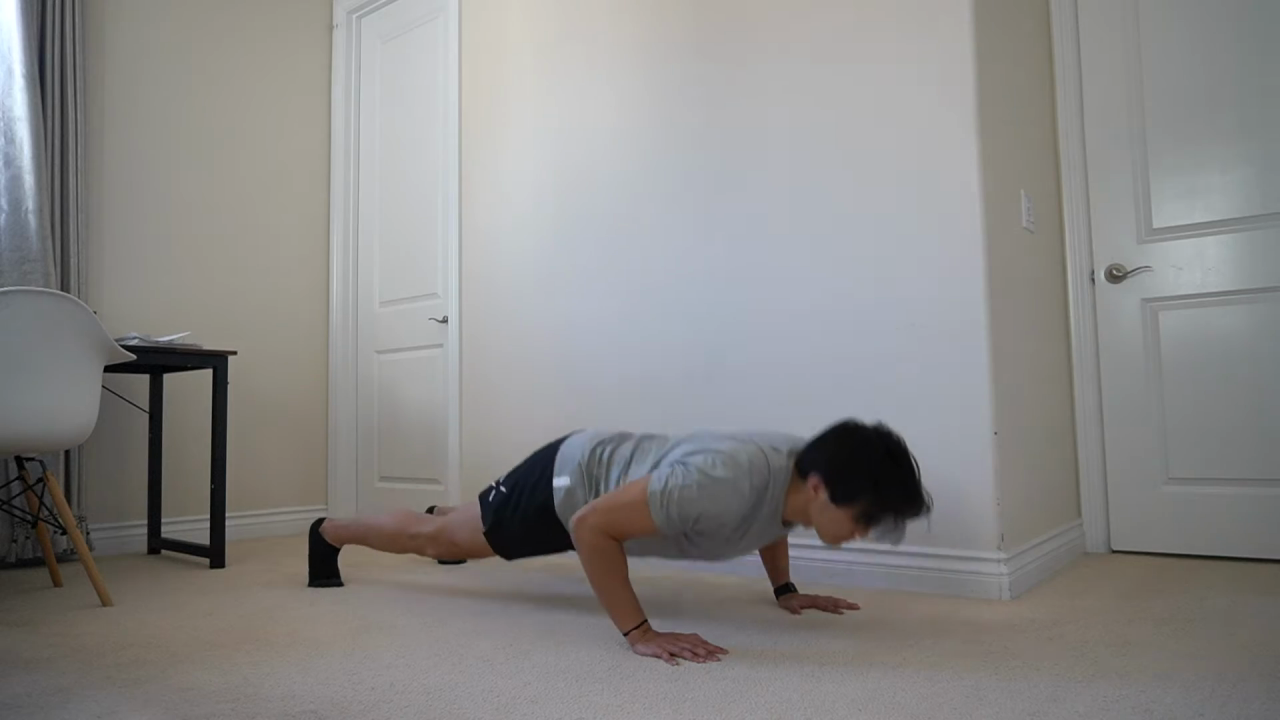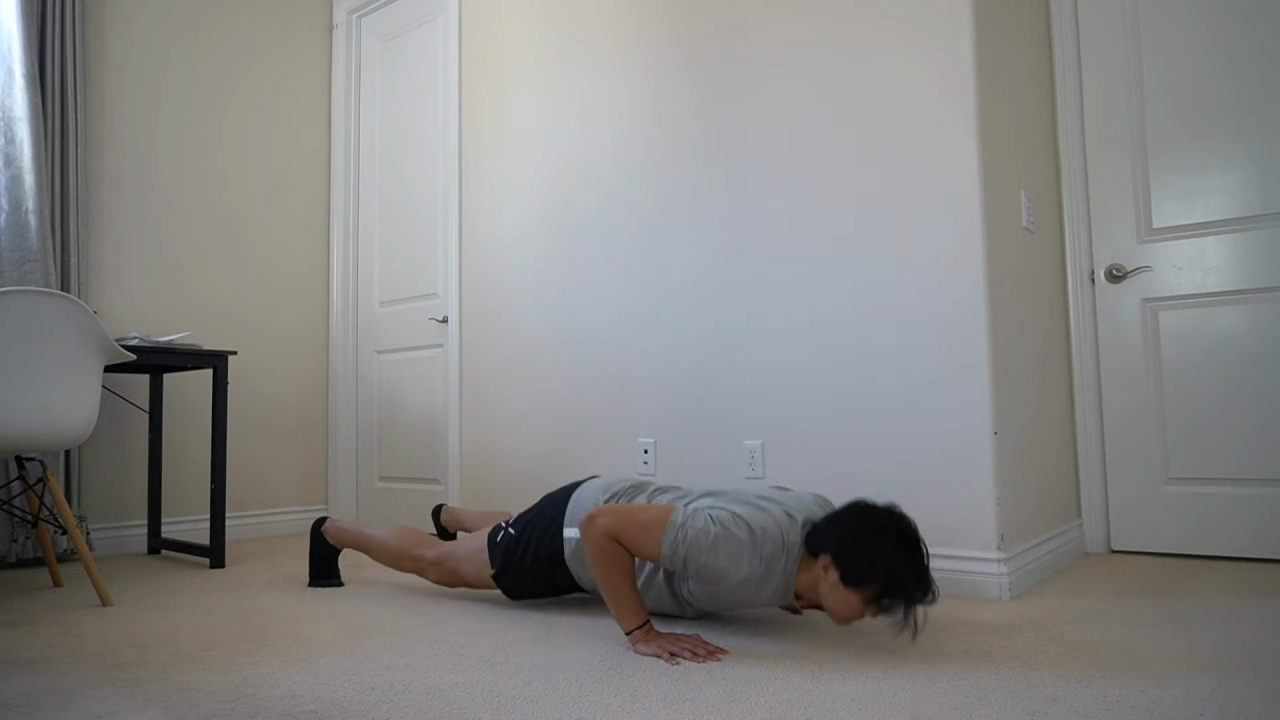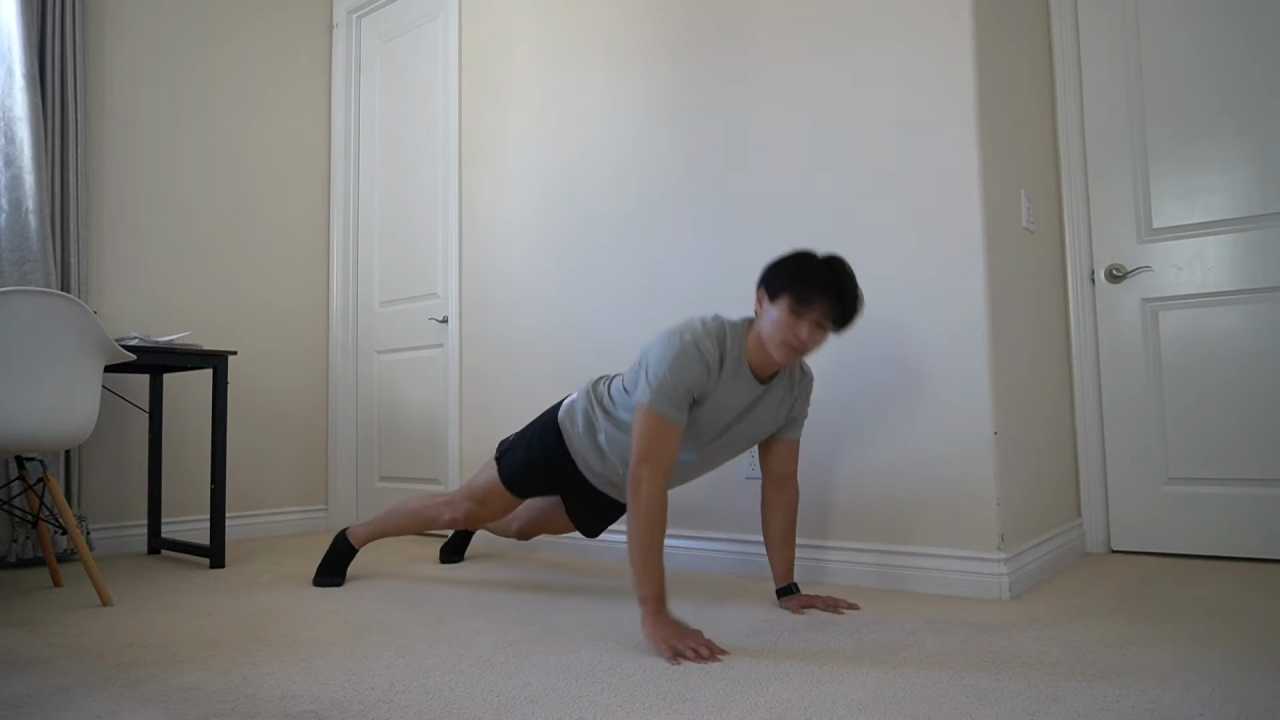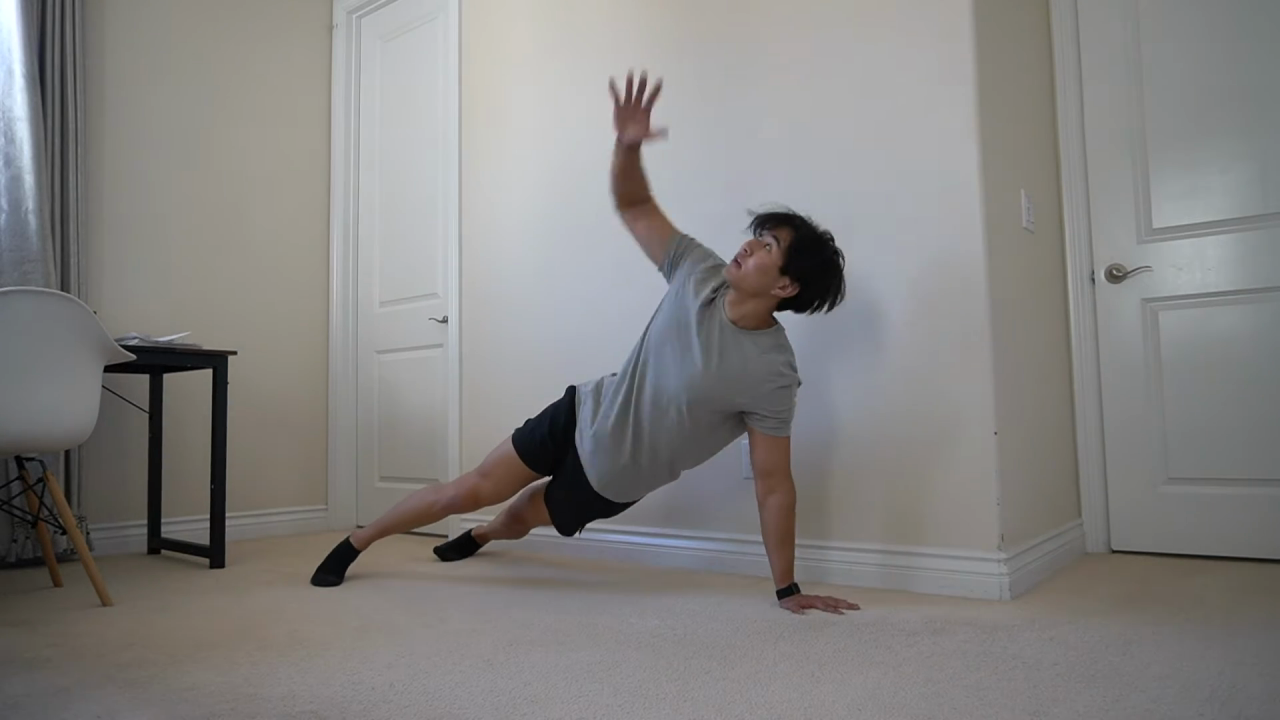
dt=0.4s
person 1, frame 1
left shoulder: (800, 469)
right shoulder: (728, 482)
right elbow: (591, 528)
left wrist: (785, 590)
right wrist: (639, 632)
left hip: (603, 475)
right hip: (569, 483)
right knee: (442, 542)
left ankle: (444, 509)
right ankle: (329, 533)
person 1, frame 2
left shoulder: (819, 516)
right shoulder: (742, 555)
right elbow: (603, 525)
left wrist: (789, 594)
right wrist: (640, 631)
left hip: (614, 504)
right hip: (579, 529)
left knee: (504, 535)
right knee: (441, 564)
left ankle: (450, 516)
right ankle: (332, 531)
person 1, frame 3
left shoulder: (797, 386)
right shoulder: (693, 346)
left elbow: (781, 483)
right elbow: (646, 484)
left wrist: (787, 588)
right wrist: (653, 615)
left hip: (613, 485)
right hip: (577, 434)
left knee: (523, 527)
right knee: (463, 506)
left ankle: (472, 530)
right ankle: (351, 540)
person 1, frame 4
left shoulder: (771, 376)
right shoulder: (703, 276)
left elbow: (774, 487)
right elbow: (634, 205)
left wrist: (788, 592)
right wrist: (627, 144)
left hip: (614, 482)
right hip: (583, 415)
left knee: (521, 520)
right knee: (464, 495)
left ankle: (478, 537)
right ankle: (353, 545)
